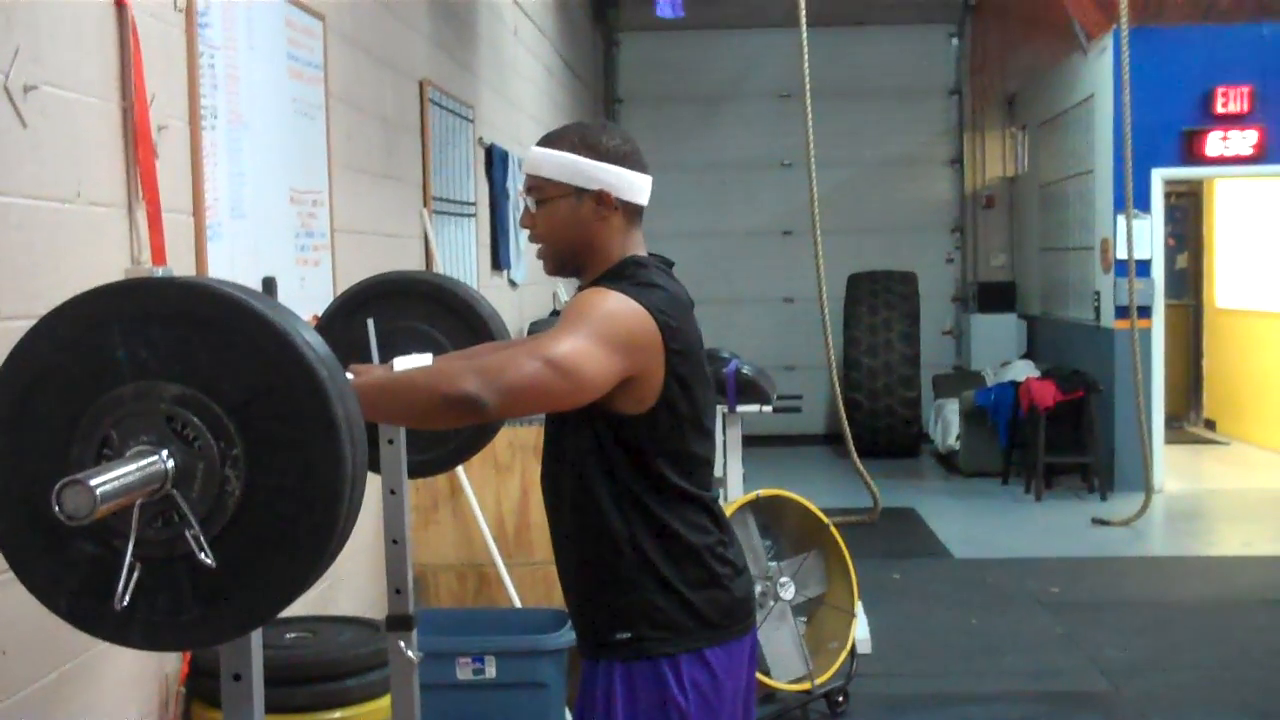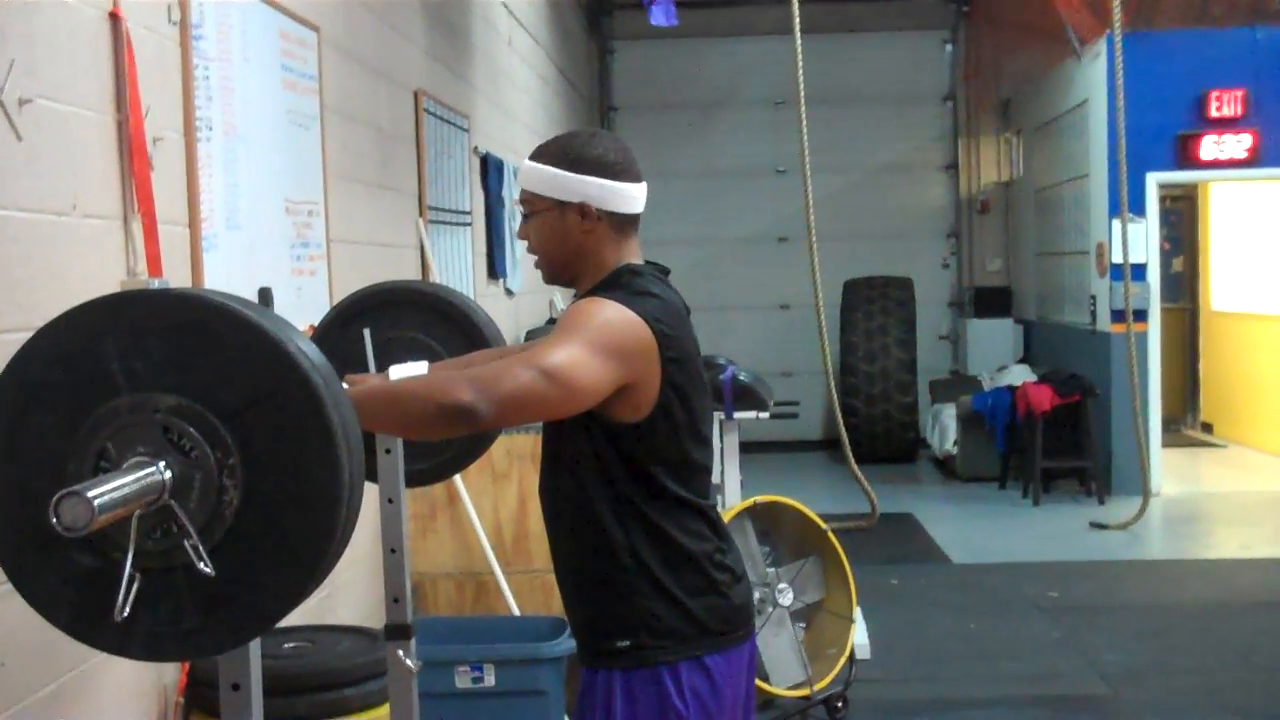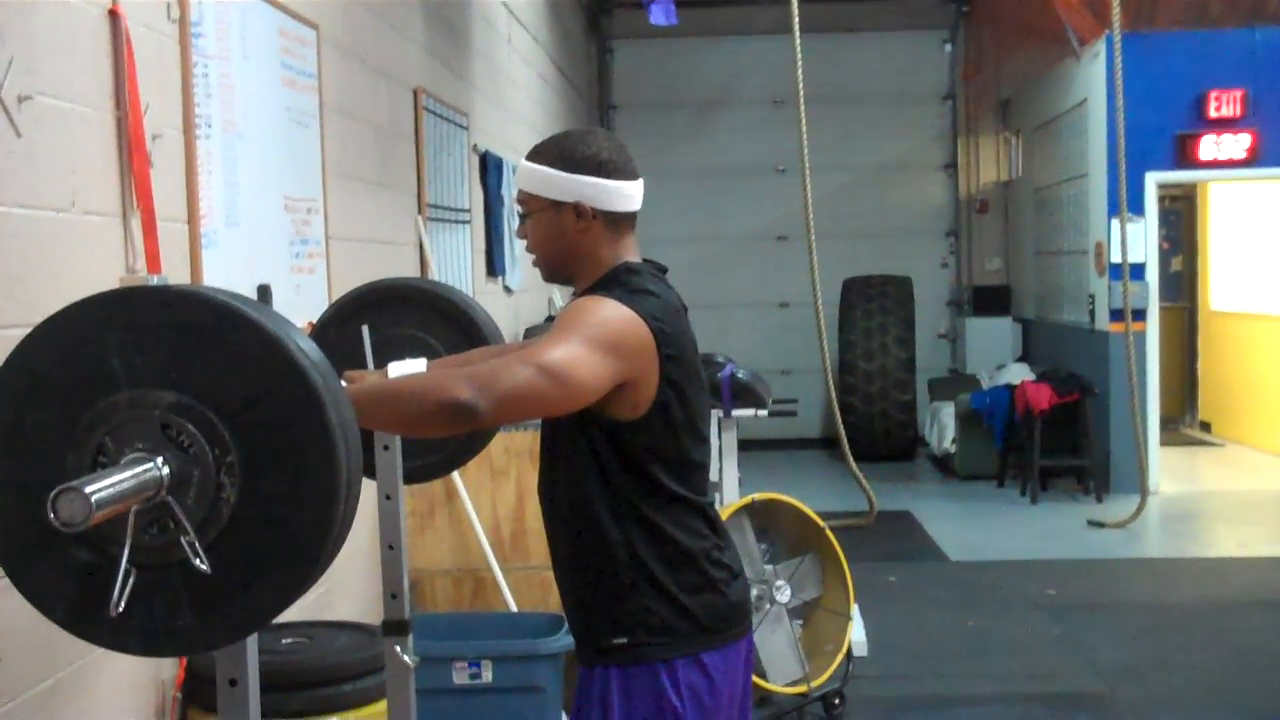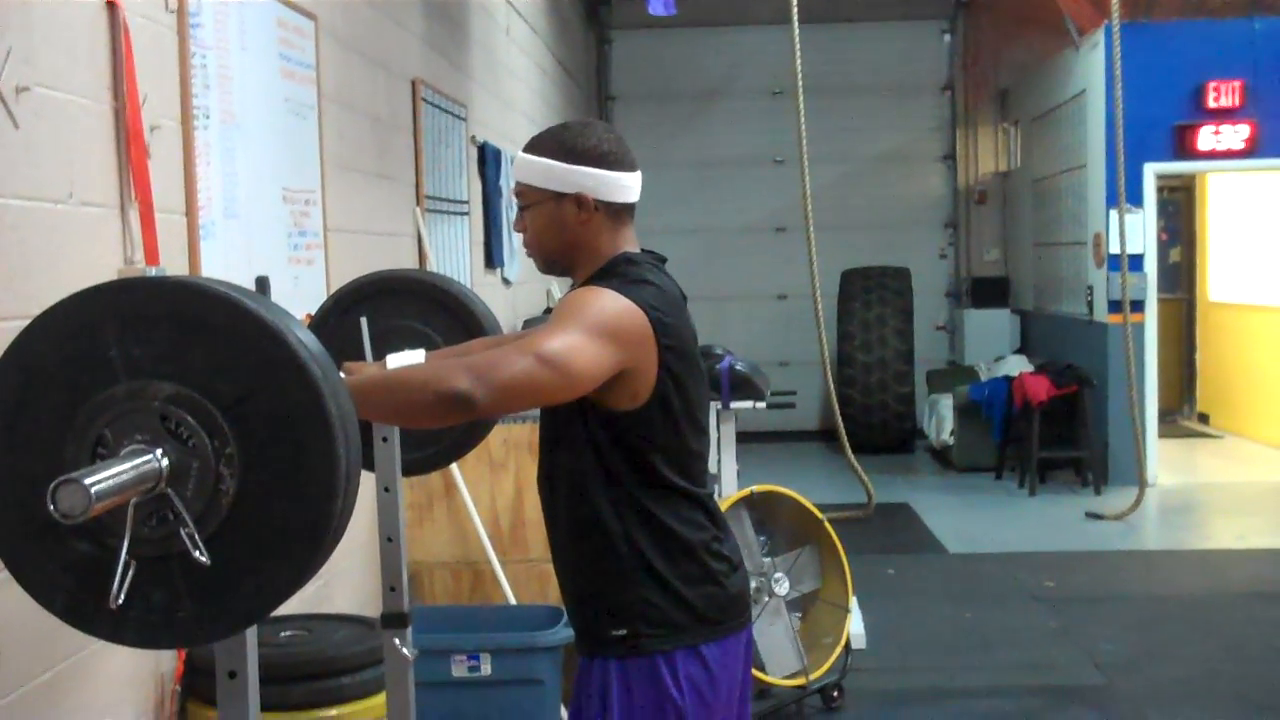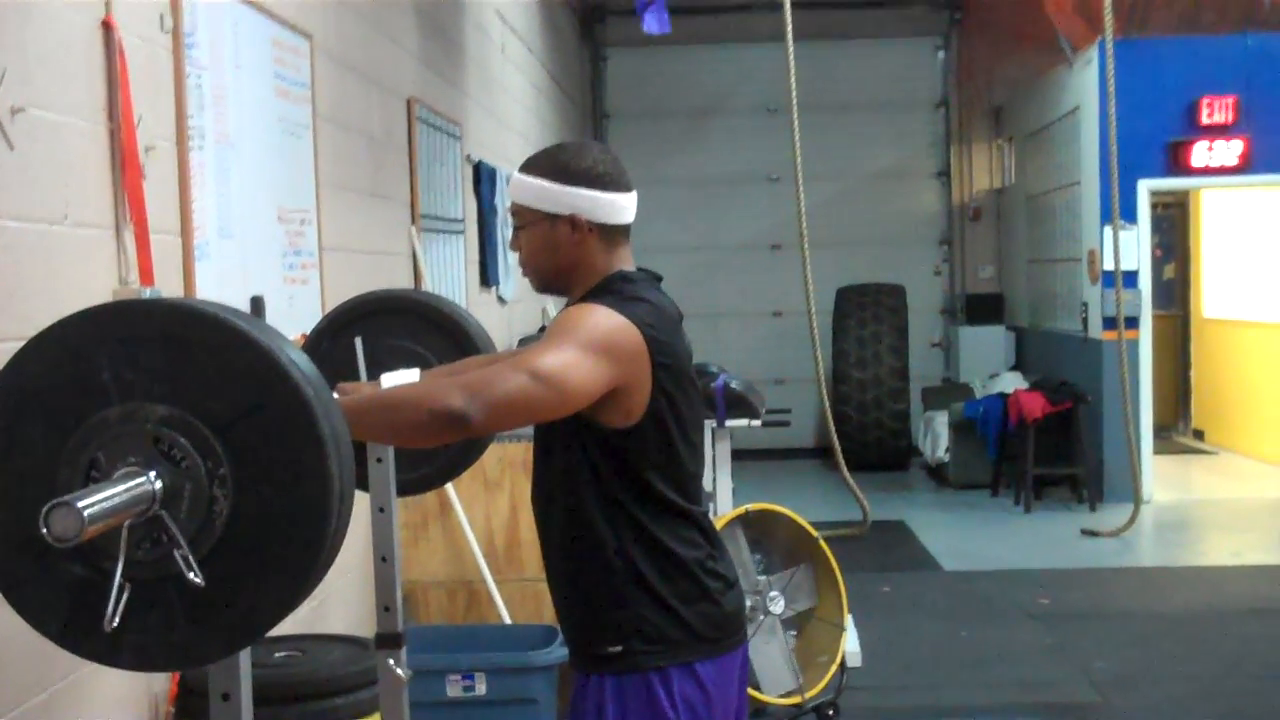
dt=0.3s
person 1, frame 1
left shoulder: (621, 314)
right shoulder: (641, 296)
left elbow: (475, 393)
right elbow: (522, 355)
right wrist: (389, 375)
left hip: (664, 635)
right hip: (691, 614)
person 1, frame 2
left shoulder: (617, 323)
right shoulder: (636, 304)
left elbow: (470, 401)
right elbow: (519, 361)
right wrist: (384, 384)
left hip: (663, 644)
right hip: (691, 621)
person 1, frame 3
left shoulder: (615, 321)
right shoulder: (638, 301)
left elbow: (467, 400)
right elbow: (520, 359)
right wrist: (386, 381)
left hip: (660, 640)
right hip: (689, 616)
person 1, frame 4
left shoulder: (613, 310)
right shoulder: (636, 291)
left elbow: (465, 390)
right elbow: (516, 350)
right wrist: (380, 375)
left hip: (660, 631)
right hip: (685, 609)
person 1, frame 5
left shoulder: (608, 328)
right shoulder: (633, 310)
left elbow: (460, 408)
right elbow: (511, 368)
right wrist: (375, 393)
left hip: (655, 650)
right hip: (686, 626)
